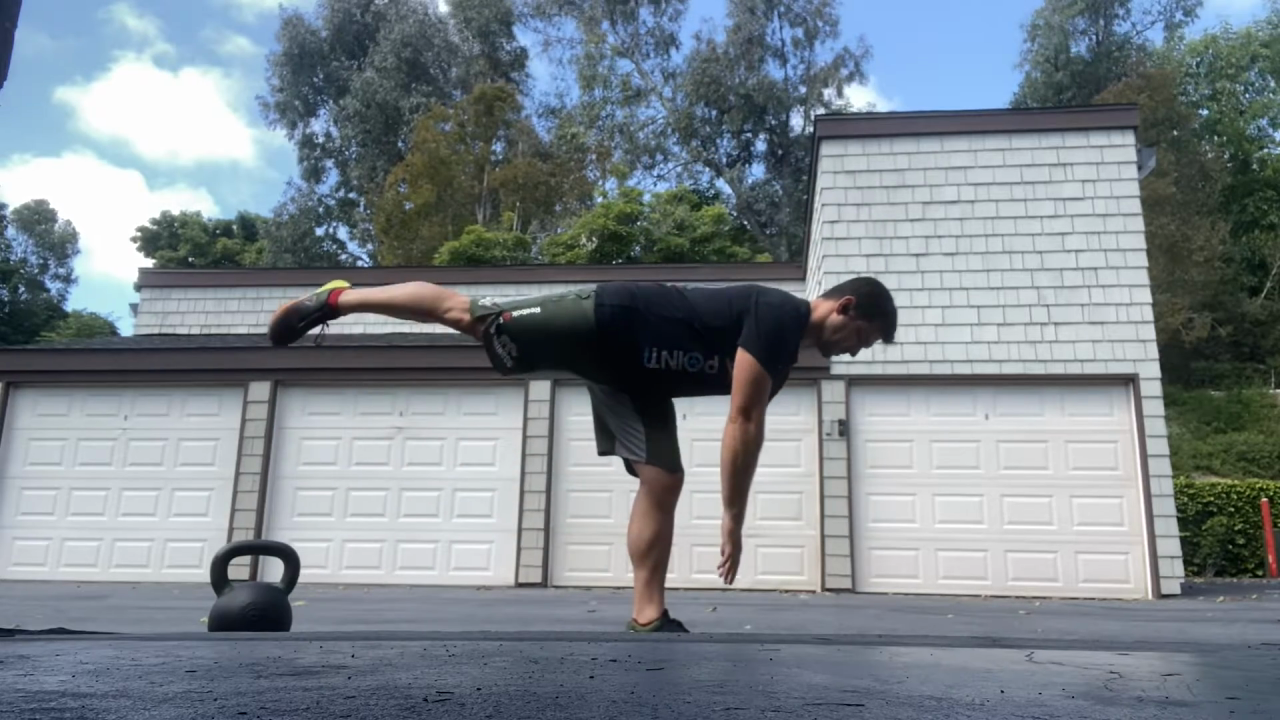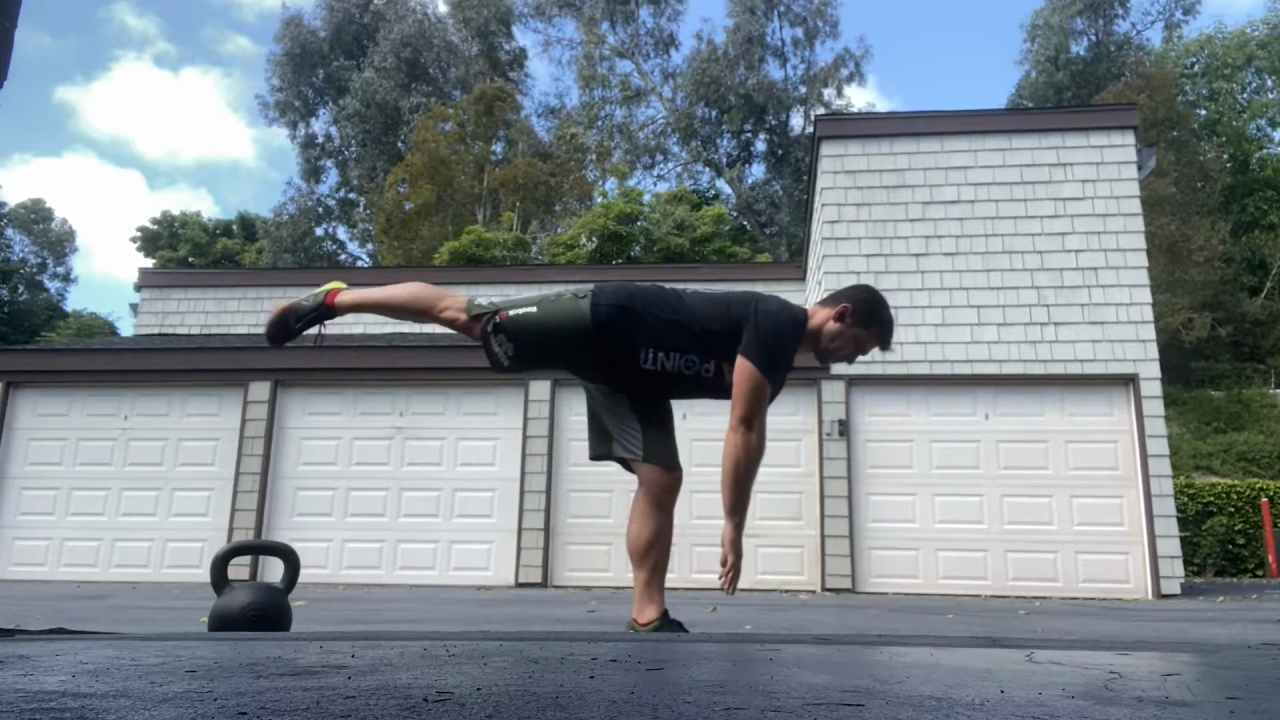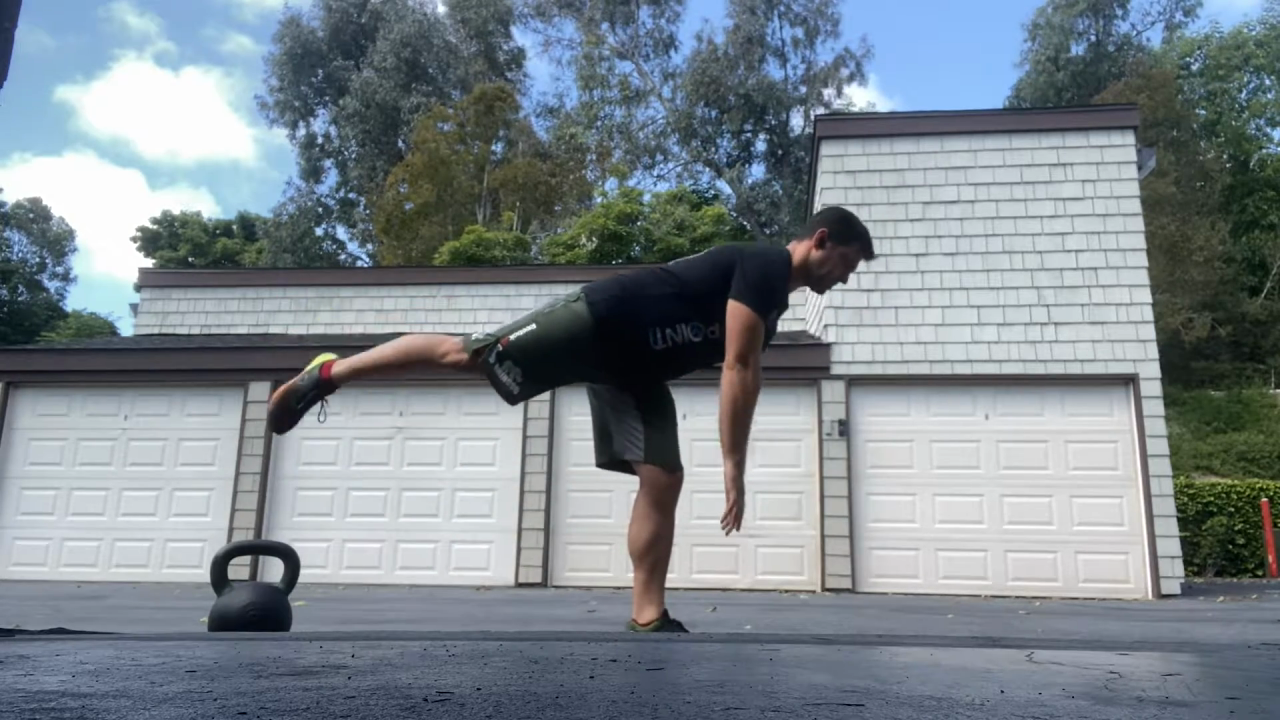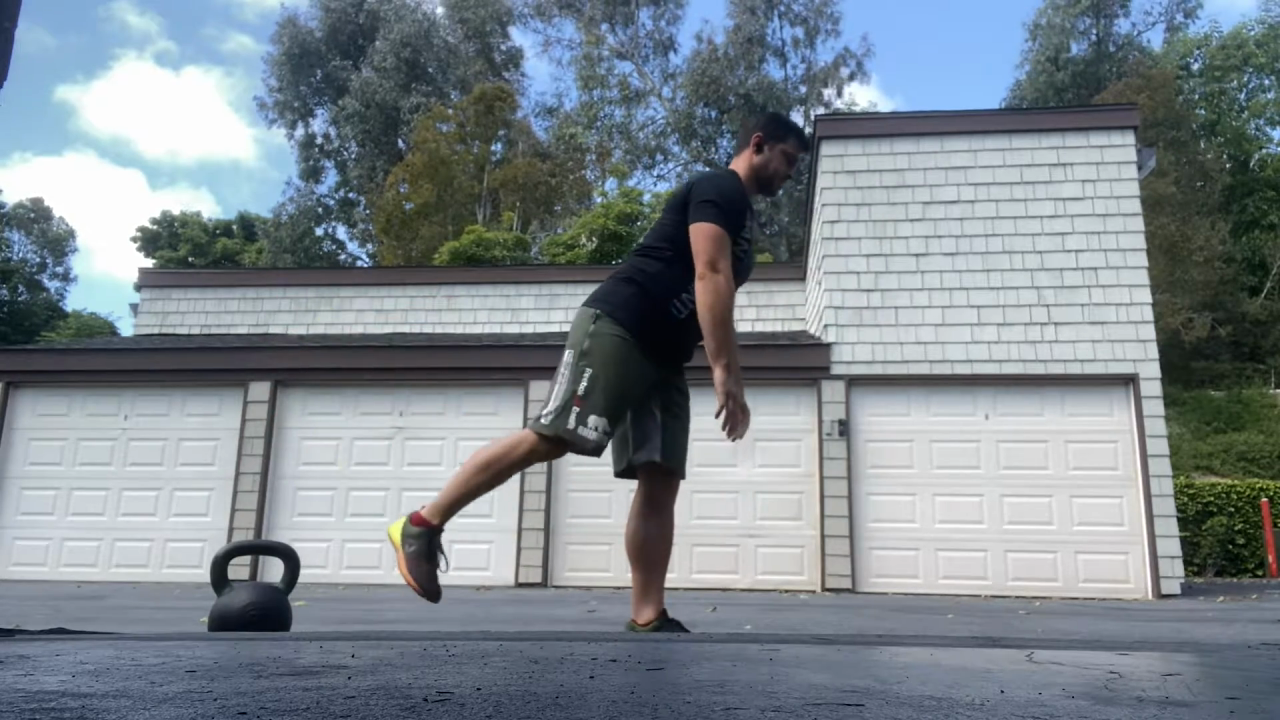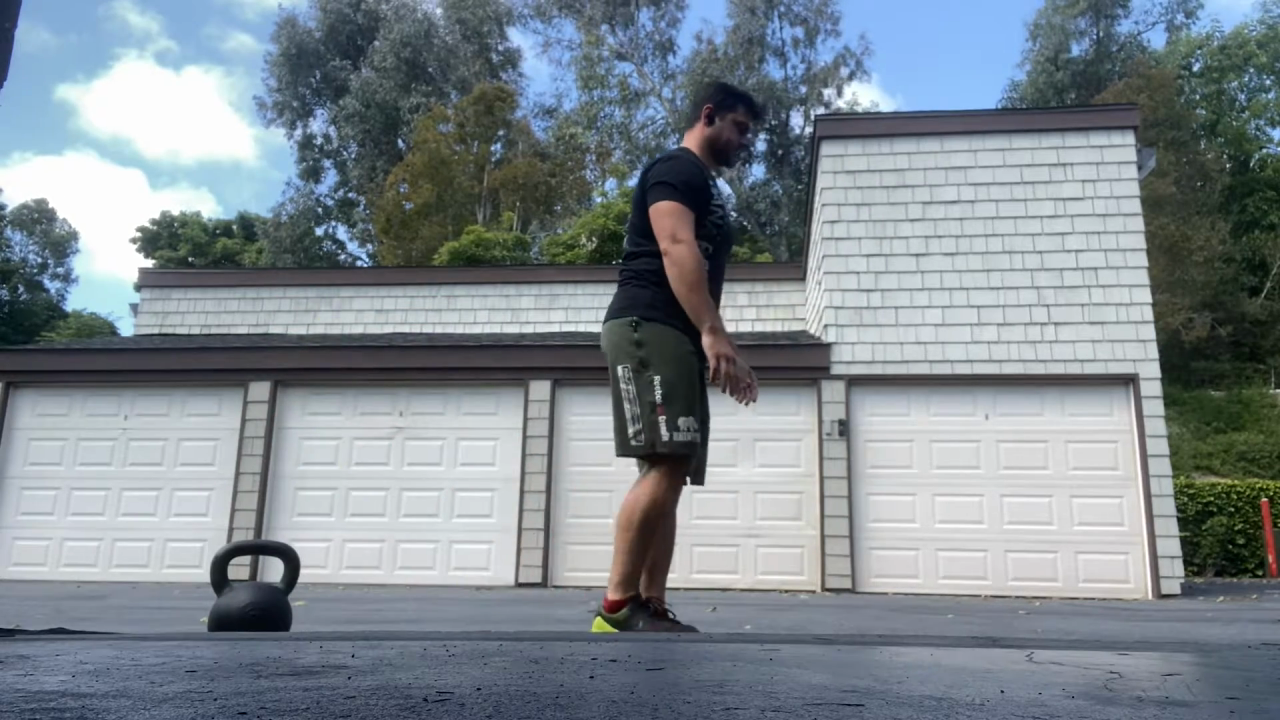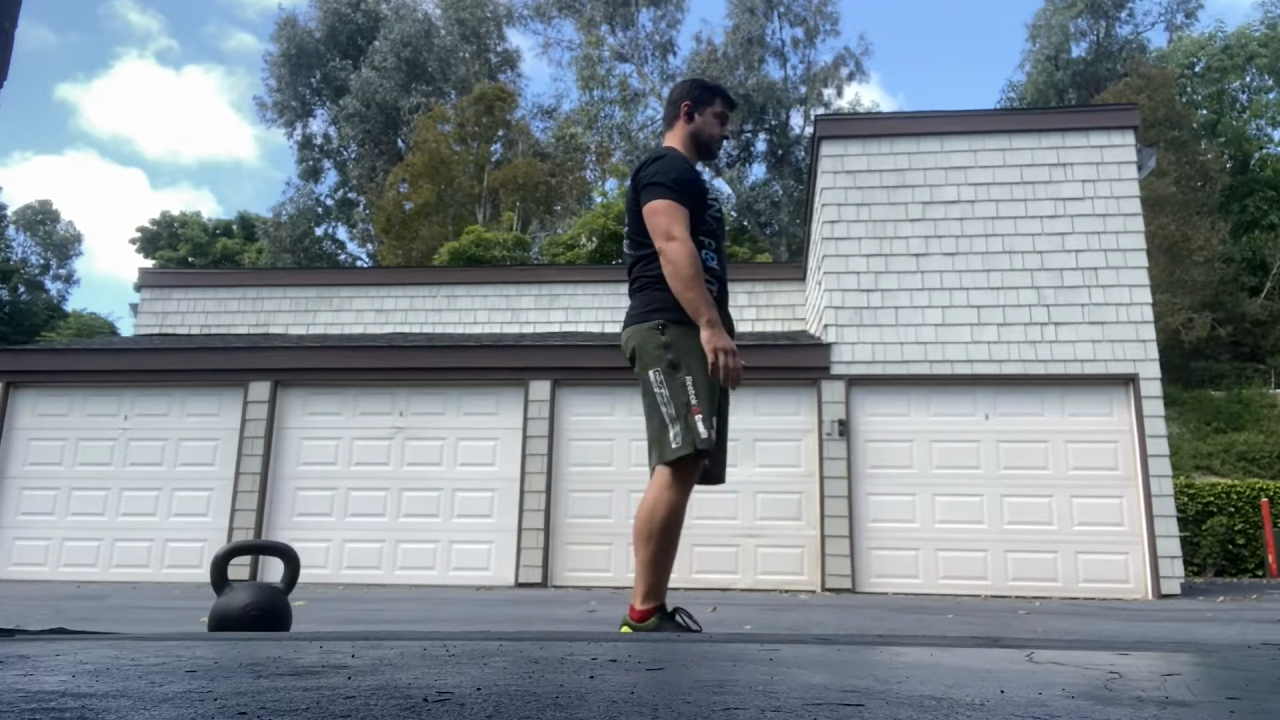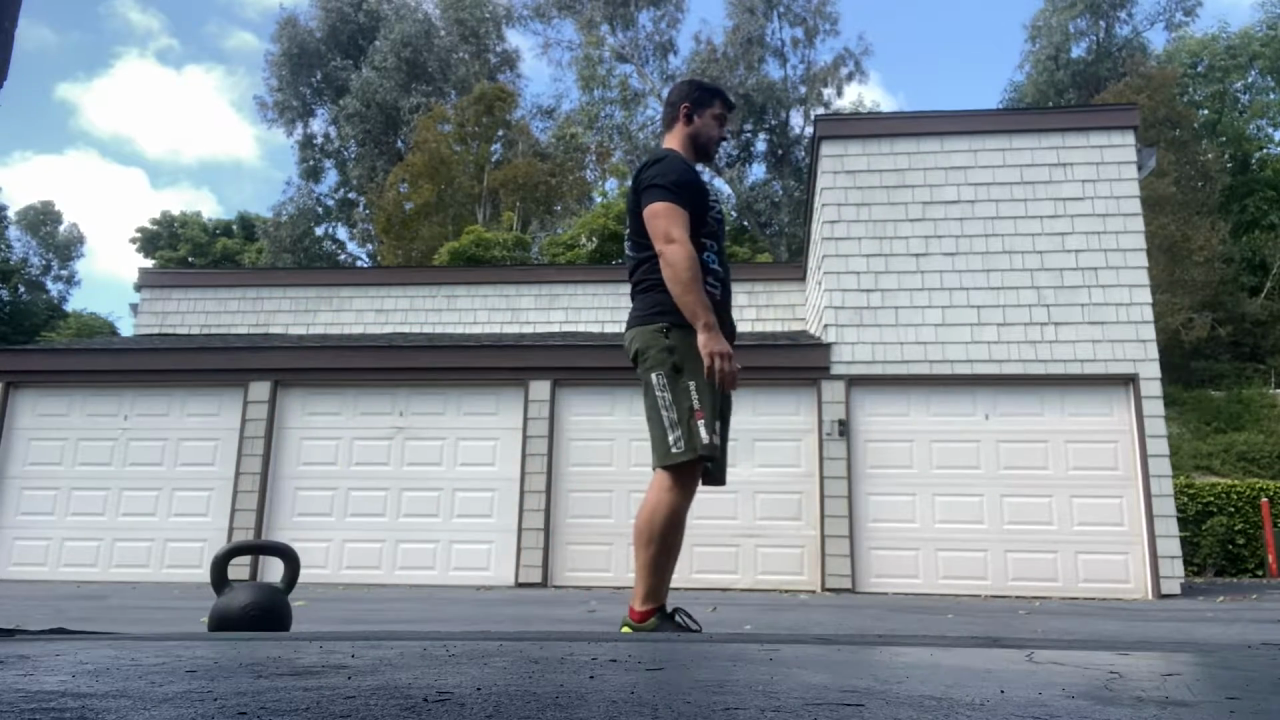
dt=0.4s
person 1, frame 1
left shoulder: (782, 355)
right shoulder: (778, 318)
left elbow: (749, 428)
right elbow: (740, 422)
left wrist: (736, 515)
right wrist: (732, 518)
left hip: (632, 372)
right hip: (601, 326)
left knee: (663, 481)
right knee: (464, 313)
left ankle: (648, 615)
right ankle: (337, 299)
person 1, frame 2
left shoulder: (779, 356)
right shoulder: (776, 323)
left elbow: (749, 434)
right elbow: (742, 432)
left wrist: (735, 524)
right wrist: (733, 527)
left hip: (627, 369)
right hip: (599, 323)
left knee: (662, 481)
right knee: (462, 313)
left ankle: (648, 615)
right ankle: (334, 300)
person 1, frame 3
left shoulder: (772, 292)
right shoulder: (765, 263)
left elbow: (742, 374)
right elbow: (738, 370)
left wrist: (735, 466)
right wrist: (734, 467)
left hip: (636, 366)
right hip: (598, 324)
left knee: (663, 482)
right knee: (463, 354)
left ankle: (648, 616)
right ankle: (330, 374)
person 1, frame 4
left shoulder: (739, 208)
right shoulder: (720, 190)
left elbow: (717, 294)
right elbow: (711, 281)
left wrist: (728, 381)
right wrist: (727, 373)
left hip: (665, 350)
right hip: (618, 324)
left knee: (660, 479)
right knee: (550, 440)
left ankle: (649, 616)
right ankle: (423, 526)
person 1, frame 5
left shoulder: (704, 185)
right shoulder: (675, 168)
right elbow: (677, 250)
left wrist: (724, 353)
right wrist: (713, 334)
left hip: (677, 338)
right hip: (648, 327)
left knee: (670, 473)
right knee: (664, 464)
left ankle: (648, 607)
right ankle: (618, 606)
person 1, frame 6
left shoulder: (688, 180)
right shoulder: (665, 168)
right elbow: (673, 247)
left wrist: (713, 333)
right wrist: (712, 326)
left hip: (692, 338)
right hip: (669, 331)
left knee: (679, 471)
right knee: (677, 466)
left ankle: (654, 612)
right ankle: (644, 615)
person 1, frame 7
left shoulder: (689, 182)
right shoulder: (666, 170)
right elbow: (672, 249)
left wrist: (713, 337)
right wrist: (709, 330)
left hip: (691, 343)
right hip: (673, 335)
left knee: (681, 474)
right knee: (680, 468)
left ankle: (655, 612)
right ankle: (643, 616)
